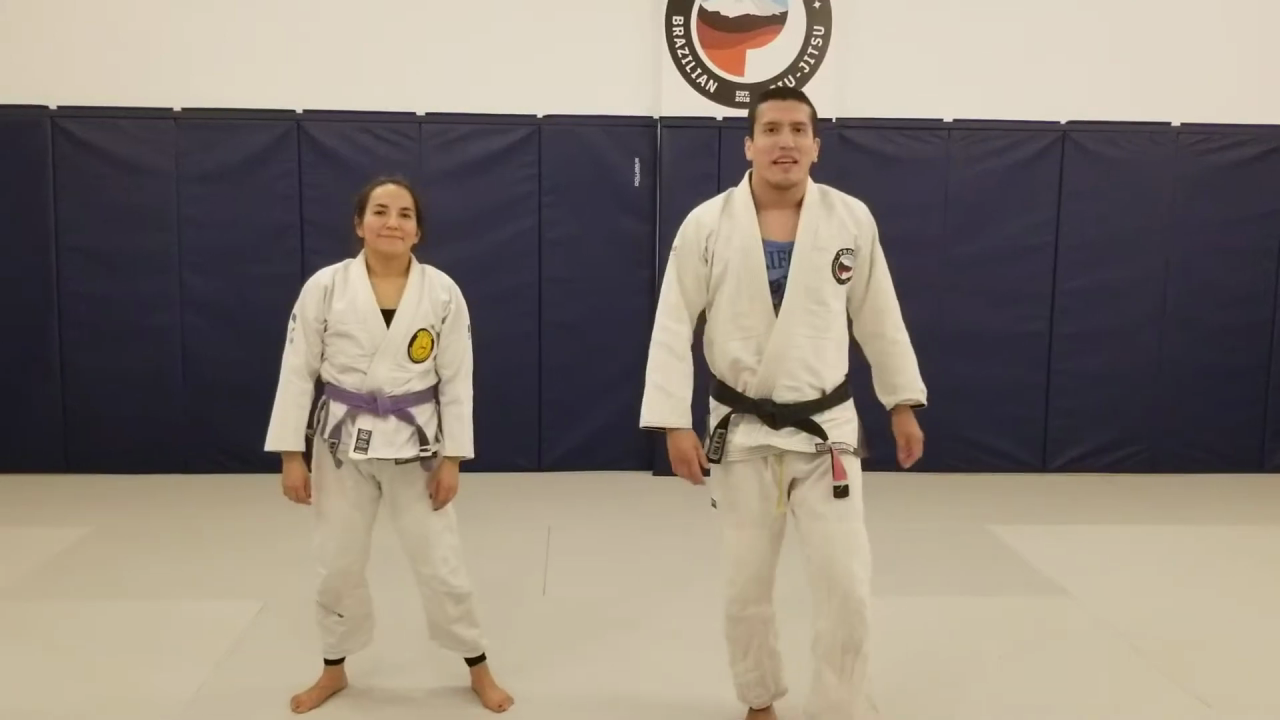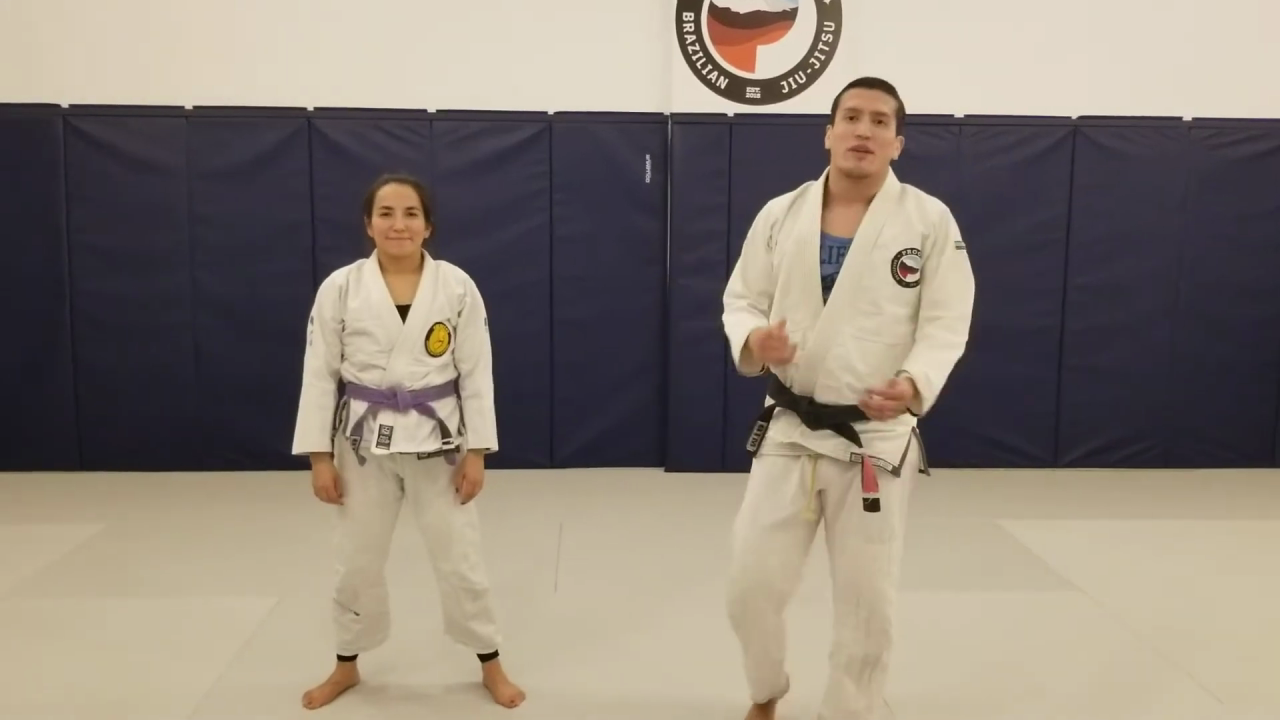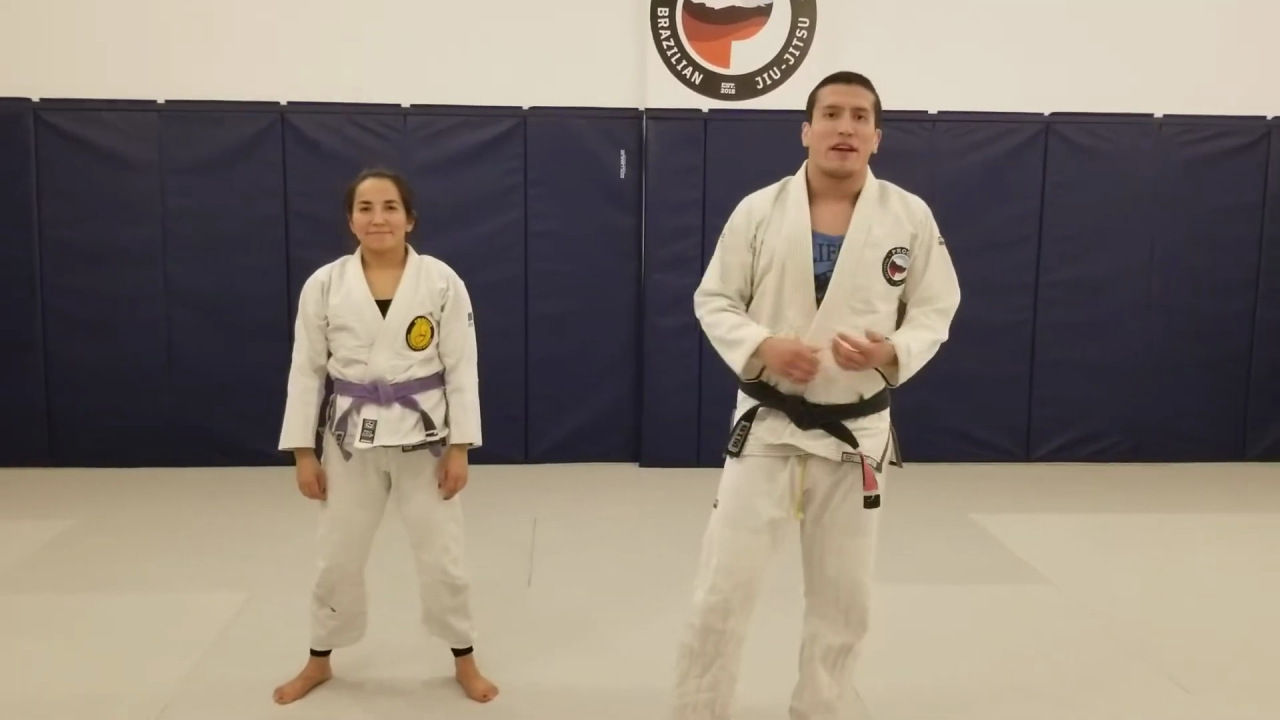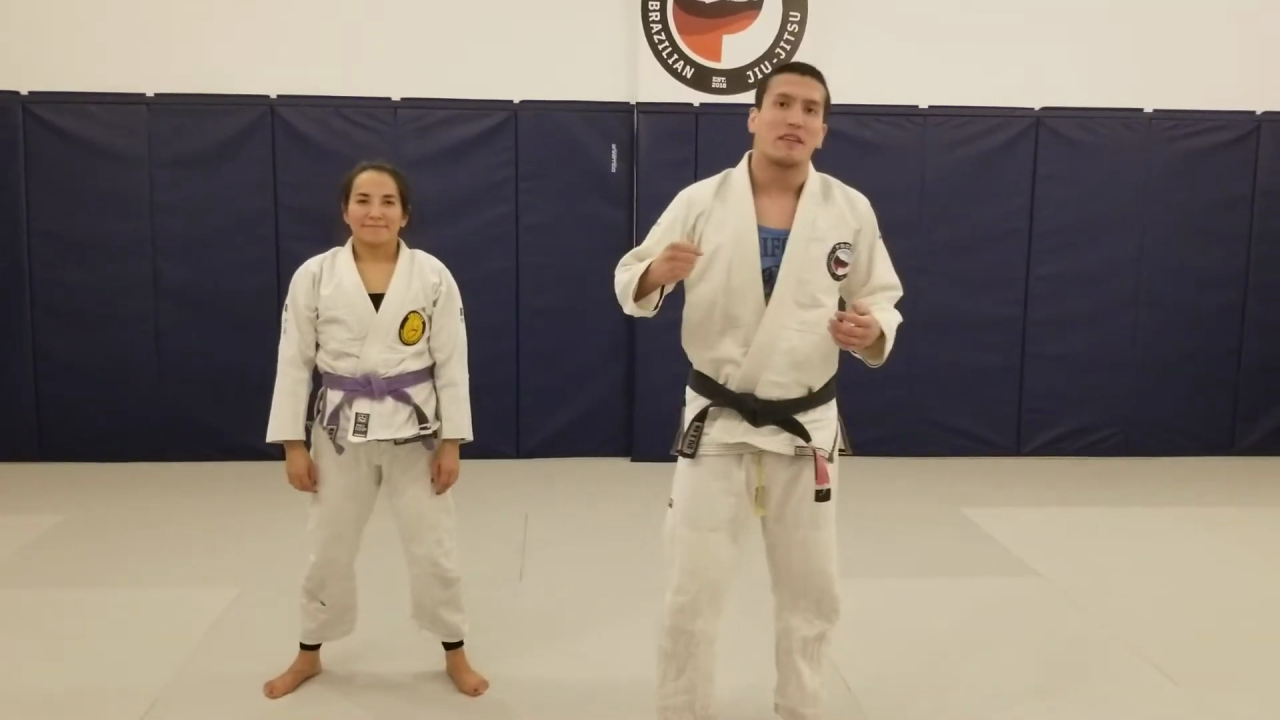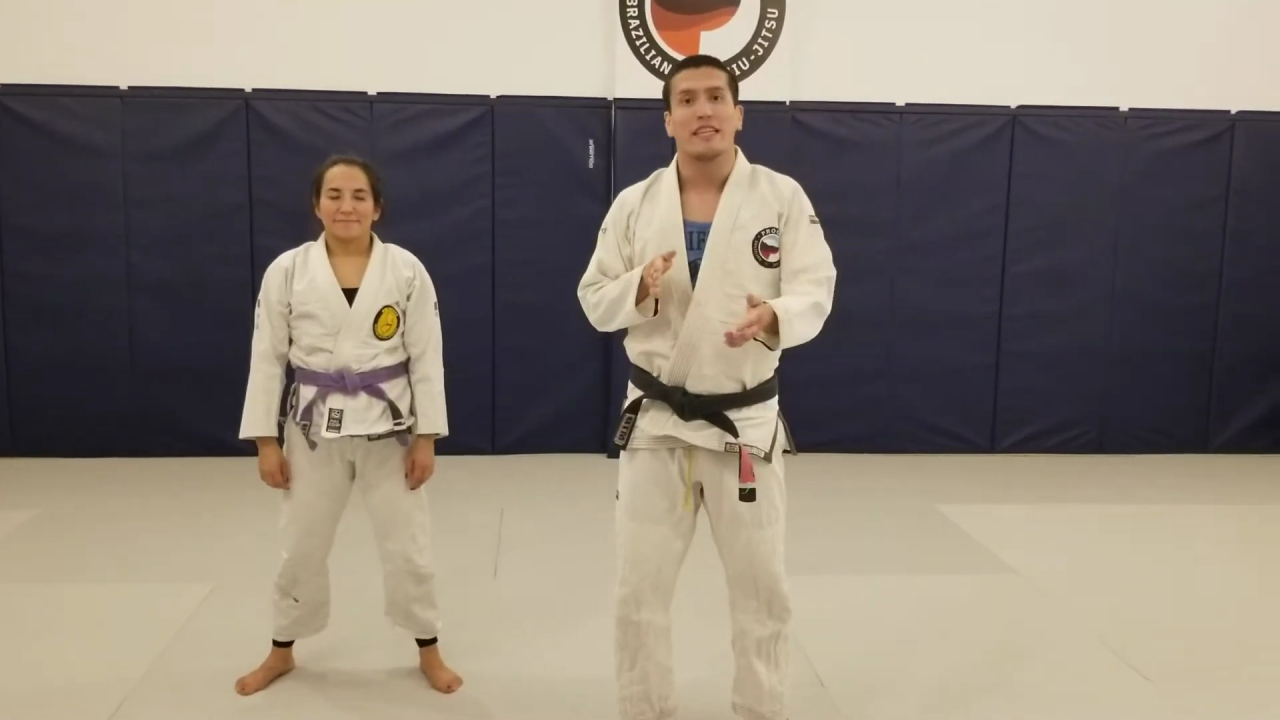
dt=0.7s
person 1, frame 1
left shoulder: (851, 218)
right shoulder: (707, 224)
left elbow: (877, 317)
right elbow: (674, 327)
left wrist: (903, 403)
right wrist: (674, 423)
left hip: (827, 428)
right hip: (742, 430)
left knee: (844, 589)
right knee: (745, 587)
person 1, frame 2
left shoulder: (929, 220)
right shoulder: (780, 214)
left elbow: (947, 324)
right elbow: (741, 301)
left wrist: (911, 385)
right wrist: (753, 342)
left hip: (877, 438)
right hip: (788, 431)
left knee: (867, 605)
right knee: (751, 589)
person 1, frame 3
left shoulder: (910, 216)
right shoulder: (759, 210)
left elbow: (934, 310)
right elbow: (715, 300)
left wrist: (895, 352)
right wrist: (761, 347)
left hip: (857, 434)
right hip: (768, 427)
left knee: (842, 599)
right knee: (723, 592)
person 1, frame 4
left shoulder: (850, 209)
right shoulder: (699, 202)
left elbow: (878, 297)
right elbow: (629, 278)
left wrist: (873, 333)
right wrist: (654, 275)
left hip: (806, 427)
right hip: (716, 423)
left knee: (811, 590)
right knee: (692, 593)
person 1, frame 5
left shoulder: (782, 196)
right shoulder: (634, 203)
left elbow: (814, 292)
right elbow: (595, 300)
left wrist: (772, 317)
right wrist: (640, 287)
left hip: (745, 422)
right hip: (655, 420)
left knee: (761, 585)
right knee: (641, 587)
person 2, frame 1
left shoulder: (442, 292)
right shoulder: (325, 286)
left elbow: (457, 381)
right elbow: (297, 371)
left wrist: (452, 458)
right wrist: (291, 454)
left hip: (415, 445)
right hip: (343, 444)
left knee: (441, 564)
right knee: (338, 563)
left ankle: (478, 667)
right ankle: (334, 669)
person 2, frame 2
left shoulder: (457, 286)
right shoulder: (340, 287)
left elbow: (476, 372)
right elbow: (319, 374)
left wrist: (476, 452)
right wrist: (320, 456)
left hip: (437, 440)
right hip: (365, 442)
left knee: (460, 558)
right knee: (357, 561)
left ankle: (490, 664)
right ankle: (346, 665)
person 2, frame 3
left shoulder: (441, 281)
right shoulder: (324, 285)
left elbow: (462, 368)
right elbow: (307, 370)
left wrist: (460, 448)
right wrist: (303, 452)
left hip: (423, 435)
right hip: (352, 437)
left knee: (442, 553)
right knee: (338, 555)
left ankle: (464, 660)
right ankle: (319, 660)
person 2, frame 4
left shoulder: (432, 275)
right shoulder: (313, 275)
left elbow: (451, 363)
right elbow: (294, 362)
left wrist: (452, 442)
right wrist: (294, 444)
left hip: (414, 429)
right hip: (342, 431)
left knee: (434, 547)
right knee: (328, 548)
left ankle: (455, 653)
right ankle: (309, 654)
person 2, frame 5
left shoulder: (406, 270)
right shoulder: (286, 270)
left elbow: (427, 358)
right elbow: (267, 358)
left wrist: (426, 438)
right wrist: (266, 441)
left hip: (389, 425)
right hip: (315, 426)
left knee: (407, 544)
right knee: (301, 546)
left ankle: (428, 650)
right ankle: (281, 651)
